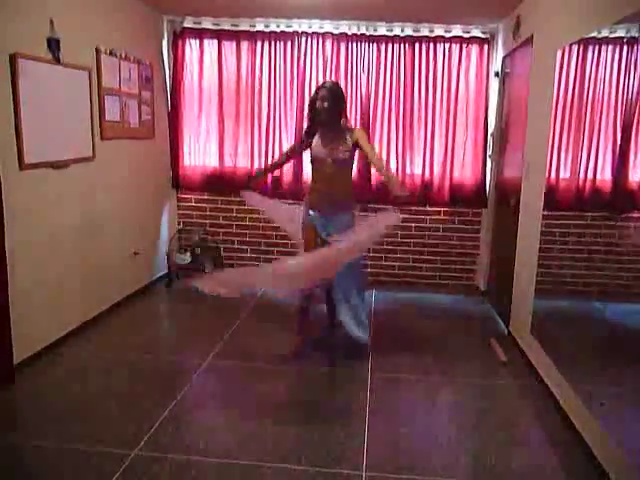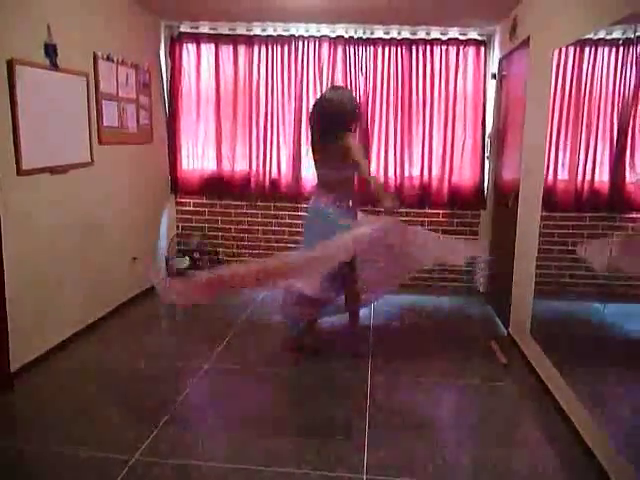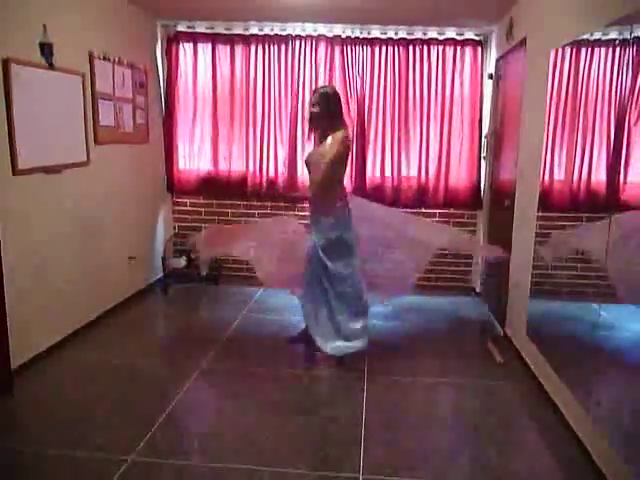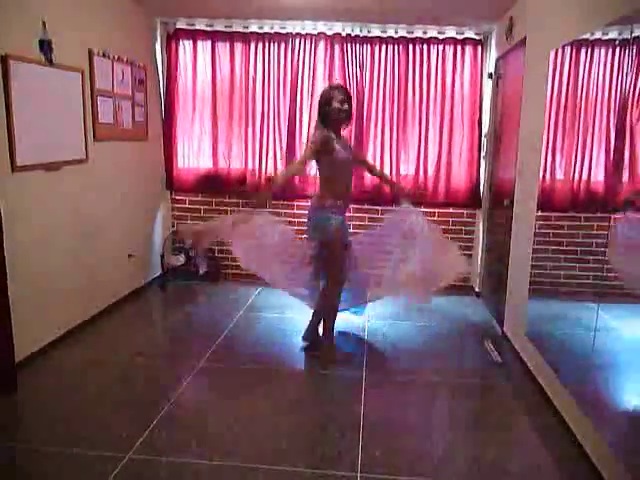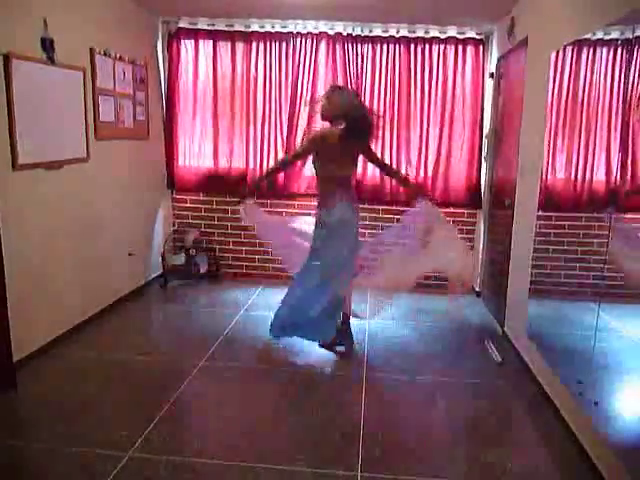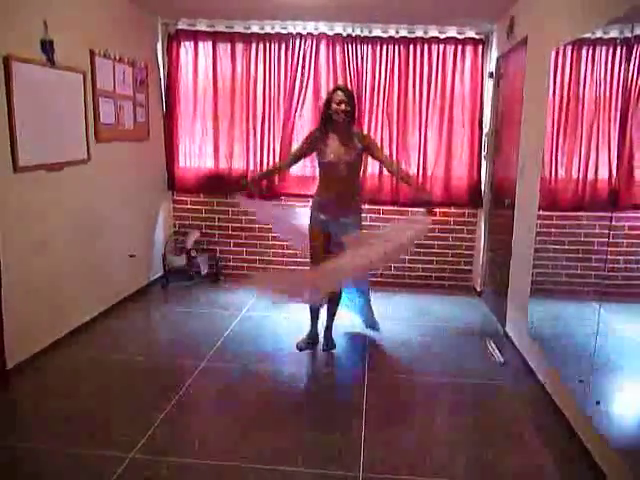
dt=0.5s
person 1, frame 1
left shoulder: (355, 134)
right shoulder: (309, 134)
left elbow: (375, 160)
right elbow: (284, 158)
left wrist: (395, 184)
right wrist: (257, 175)
left hip: (343, 213)
right hip: (314, 211)
left knee: (341, 275)
left ankle: (333, 330)
right ankle: (303, 333)
person 1, frame 2
left shoulder: (317, 138)
right shoulder: (348, 139)
right elbow: (365, 171)
right wrist: (386, 199)
left hip: (318, 209)
right hip: (339, 212)
left knee: (321, 276)
right knee: (347, 276)
left ankle: (302, 334)
person 1, frame 3
left shoulder: (340, 137)
right shoulder: (321, 136)
left elbow: (325, 167)
left wrist: (309, 190)
left hip: (333, 213)
right hip: (319, 212)
left knee: (330, 276)
right knee: (313, 275)
left ankle: (319, 335)
right ankle: (313, 331)
person 1, frame 4
left shoulder: (342, 140)
right shoulder: (321, 136)
left elbow: (366, 165)
right elbow: (297, 165)
left wrist: (395, 186)
right wrist: (269, 191)
left hip: (337, 211)
right hip: (326, 211)
left knee: (334, 276)
right knee: (336, 278)
left ankle: (314, 328)
right ankle: (326, 341)
person 1, frame 5
left shoulder: (325, 134)
right shoulder: (357, 136)
left elbow: (288, 160)
right elbow: (384, 166)
left wrist: (258, 181)
right wrist: (412, 188)
left hip: (335, 208)
right hip: (345, 206)
left knee: (325, 270)
right knee: (338, 272)
left ankle: (342, 334)
right ankle: (343, 331)
person 1, frame 6
left shoulder: (362, 139)
right shoulder: (318, 137)
left elbow: (389, 164)
right elbow: (288, 161)
left wrist: (417, 188)
right wrist: (255, 179)
left hip: (349, 214)
right hip: (321, 211)
left ankle: (329, 330)
right ankle: (313, 330)
